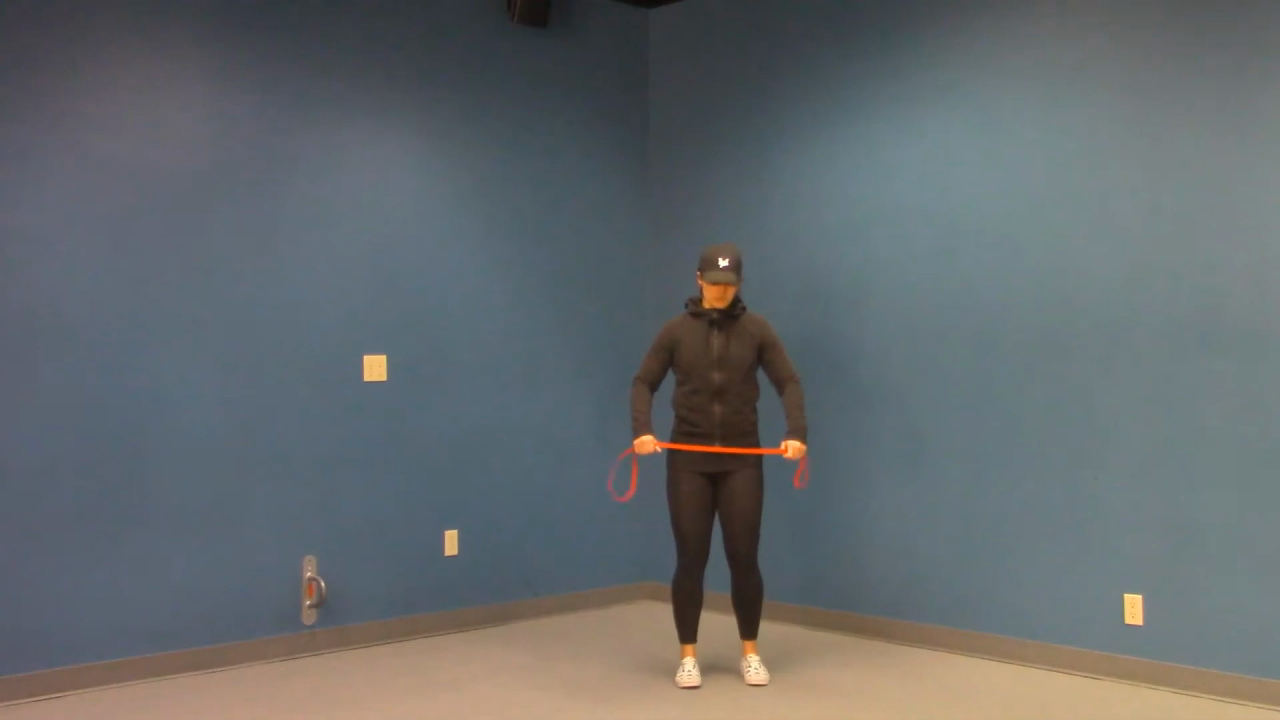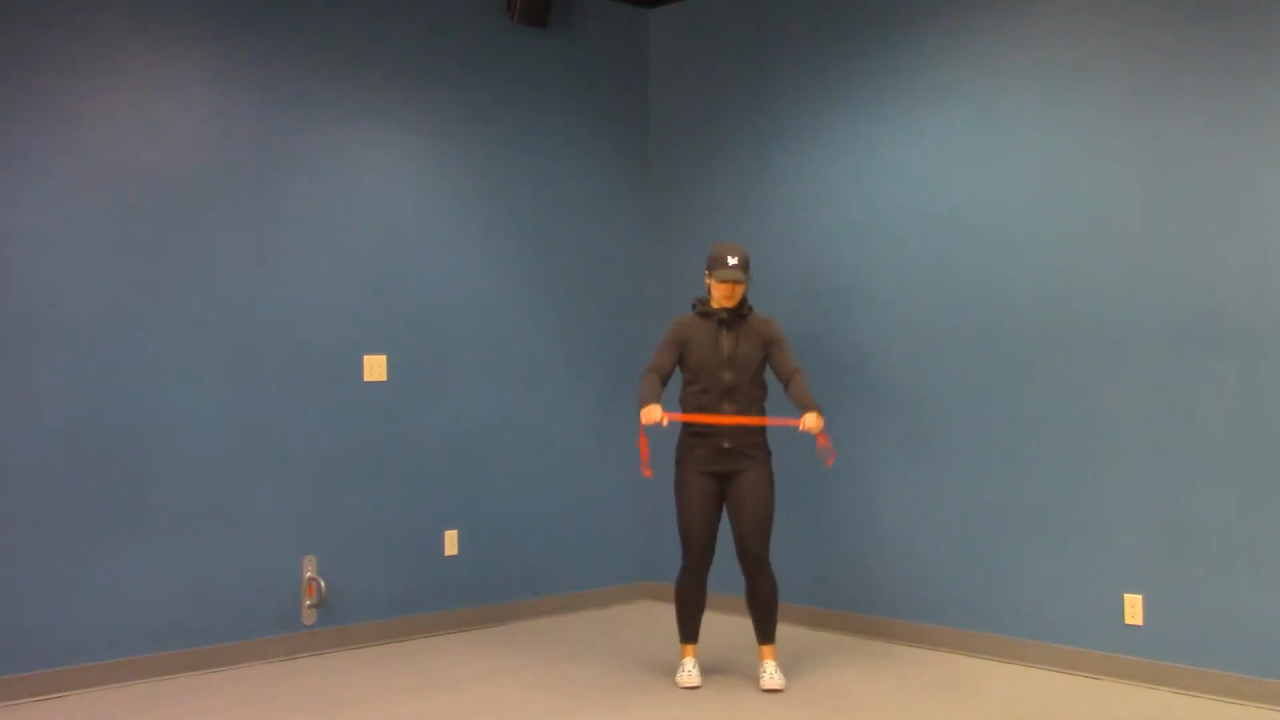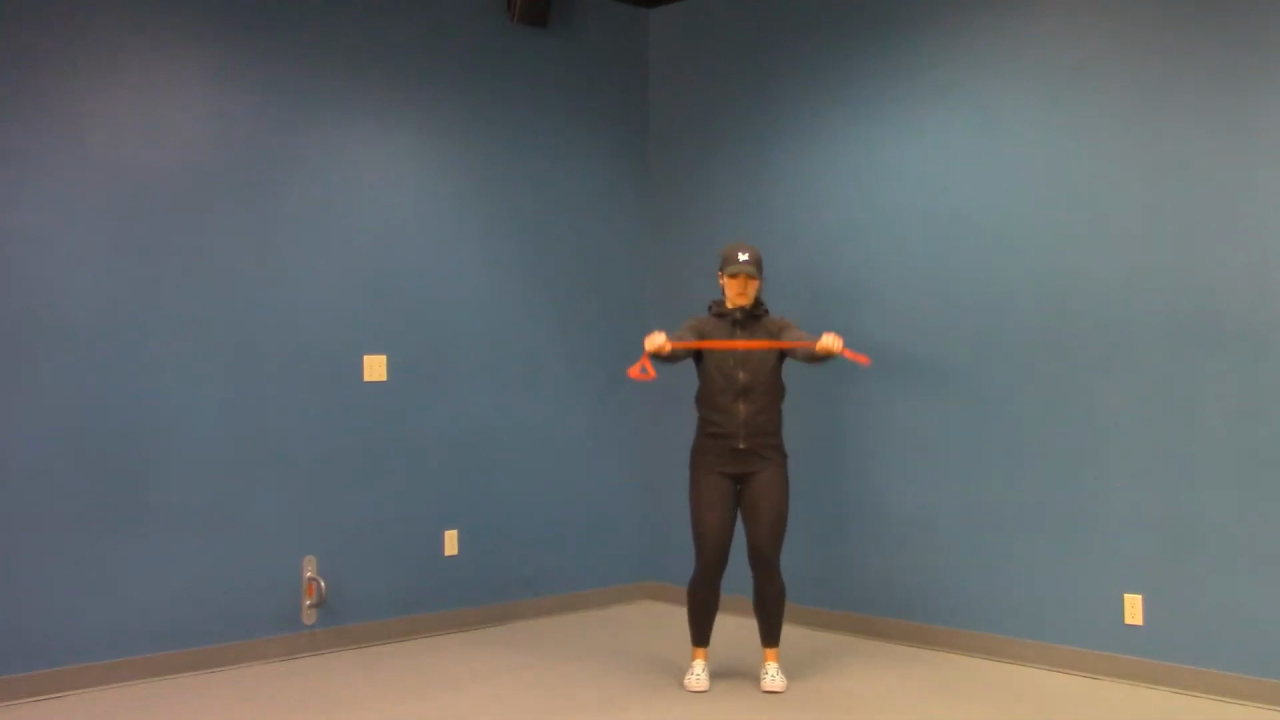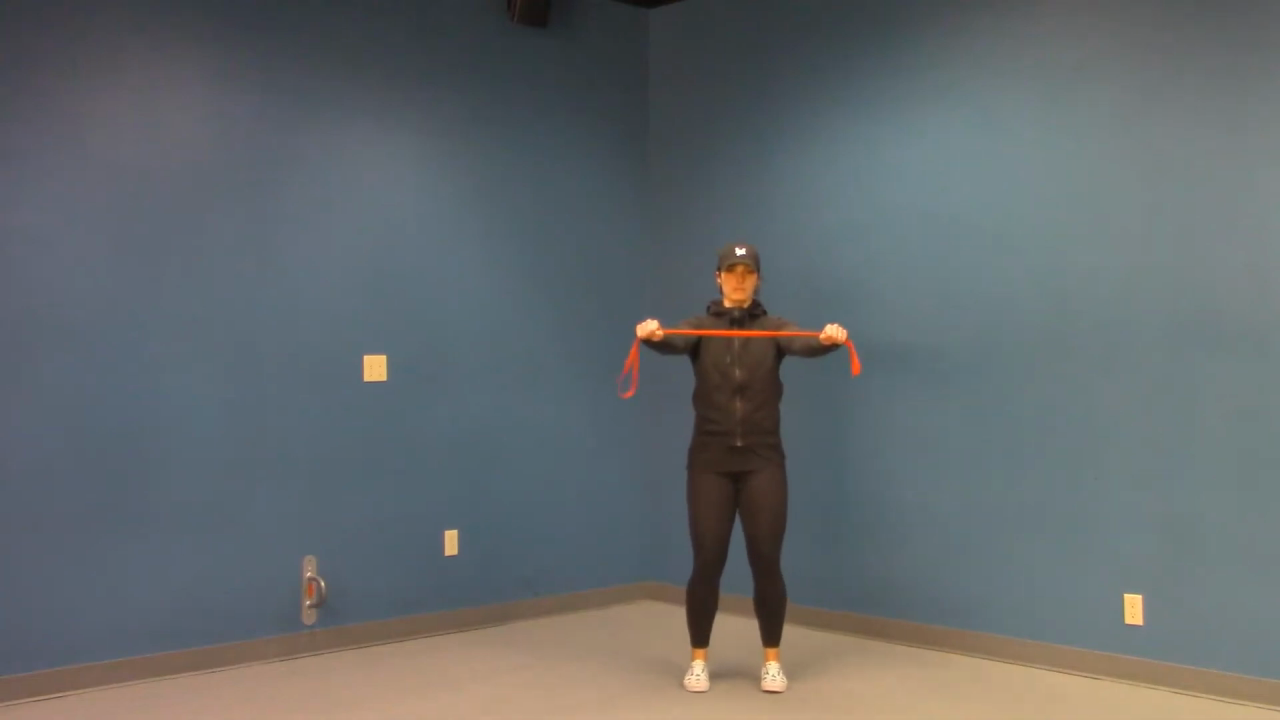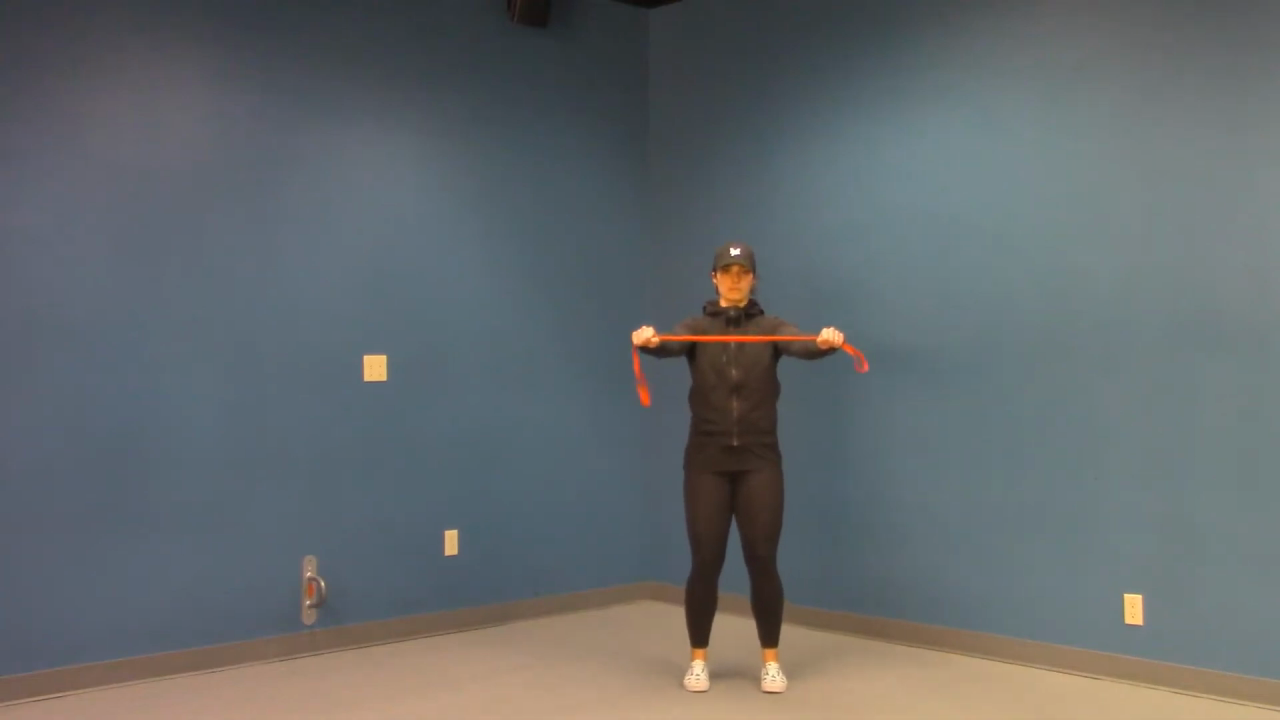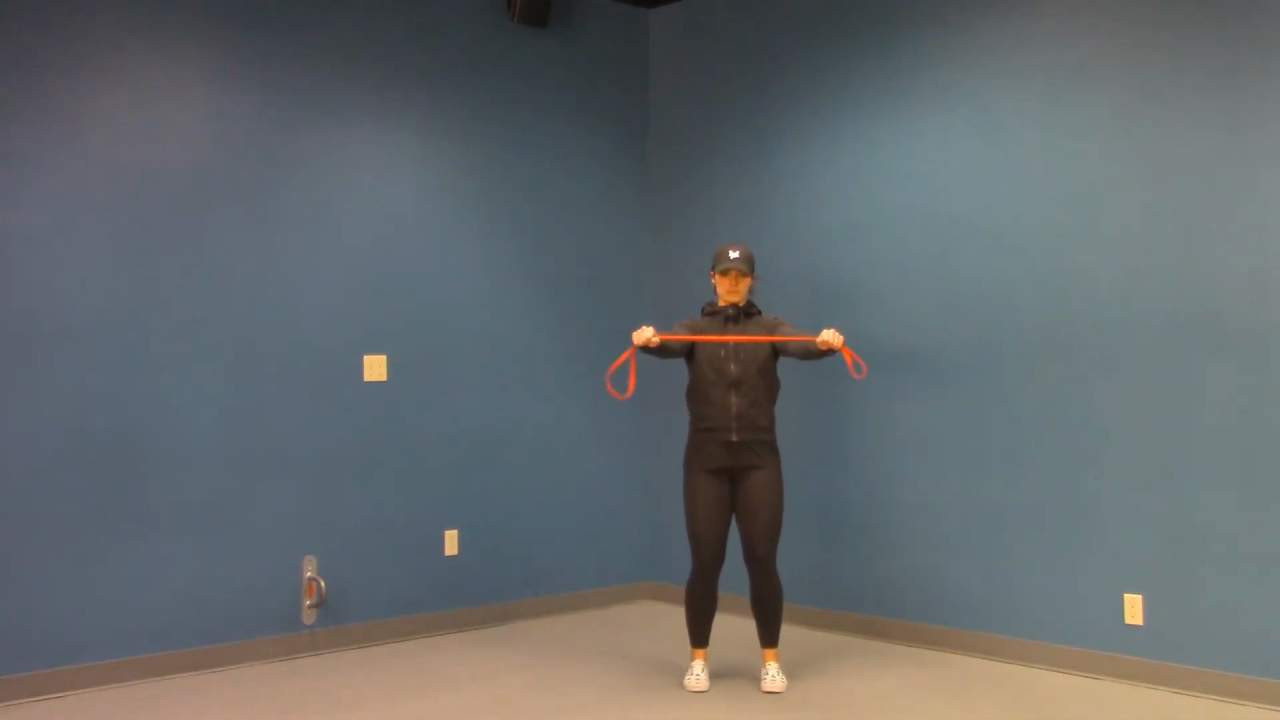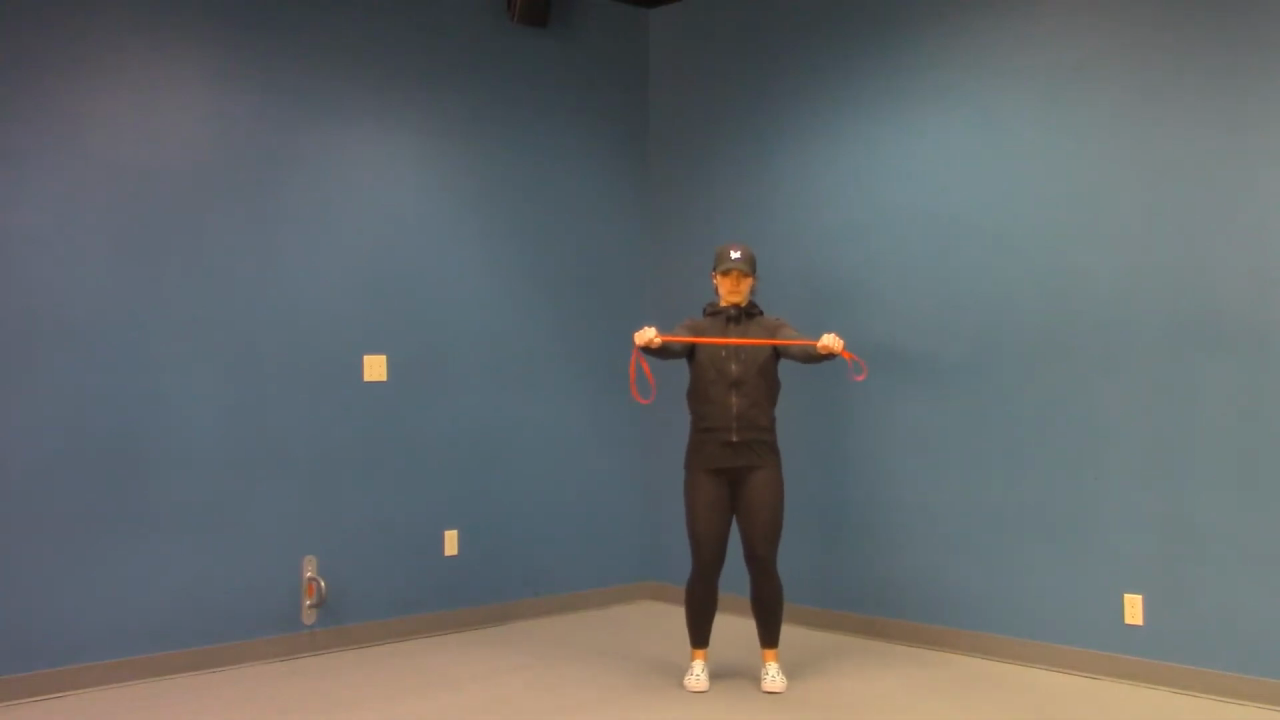
dt=0.3s
person 1, frame 1
left shoulder: (757, 329)
right shoulder: (677, 329)
left elbow: (788, 381)
right elbow: (644, 382)
left wrist: (796, 432)
right wrist: (642, 429)
left hip: (741, 459)
right hip: (689, 458)
left knee: (743, 557)
right knee: (691, 559)
left ankle: (750, 652)
right ankle: (688, 656)
person 1, frame 2
left shoulder: (763, 328)
right shoulder: (685, 328)
left elbow: (791, 374)
right elbow: (654, 373)
left wrist: (810, 409)
right wrist: (650, 404)
left hip: (750, 457)
right hip: (697, 457)
left knee: (755, 558)
right knee: (695, 559)
left ankle: (768, 658)
right ankle: (688, 656)
person 1, frame 3
left shoulder: (776, 327)
right shoulder: (702, 326)
left elbow: (803, 346)
right elbow: (679, 347)
left wrist: (826, 347)
right wrist: (658, 347)
left hip: (764, 460)
right hip: (713, 459)
left knee: (766, 562)
right knee: (709, 562)
left ankle: (771, 660)
right ankle: (698, 658)
person 1, frame 4
left shoulder: (774, 327)
right shoulder: (700, 327)
left elbow: (803, 345)
right elbow: (674, 342)
left wrist: (827, 339)
right wrist: (653, 335)
left hip: (763, 459)
right hip: (711, 459)
left knee: (766, 562)
right knee: (707, 563)
left ankle: (771, 660)
right ankle: (698, 659)
person 1, frame 5
left shoulder: (770, 327)
right shoulder: (696, 327)
left elbow: (798, 345)
right elbow: (671, 344)
left wrist: (824, 342)
right wrist: (650, 341)
left hip: (759, 459)
right hip: (707, 460)
left knee: (762, 561)
right knee: (706, 563)
left ankle: (771, 660)
right ankle: (698, 659)
person 1, frame 6
left shoulder: (768, 327)
right shoulder: (695, 327)
left elbow: (796, 345)
right elbow: (671, 345)
left wrist: (823, 344)
right wrist: (650, 340)
left hip: (758, 459)
right hip: (706, 459)
left knee: (762, 561)
right knee: (705, 562)
left ankle: (770, 660)
right ankle: (698, 659)
person 1, frame 7
left shoulder: (770, 328)
right shoulder: (696, 328)
left elbow: (798, 349)
right elbow: (672, 347)
left wrist: (824, 348)
right wrist: (651, 342)
left hip: (758, 459)
right hip: (706, 460)
left knee: (762, 562)
right knee: (705, 563)
left ankle: (770, 661)
right ankle: (698, 660)
